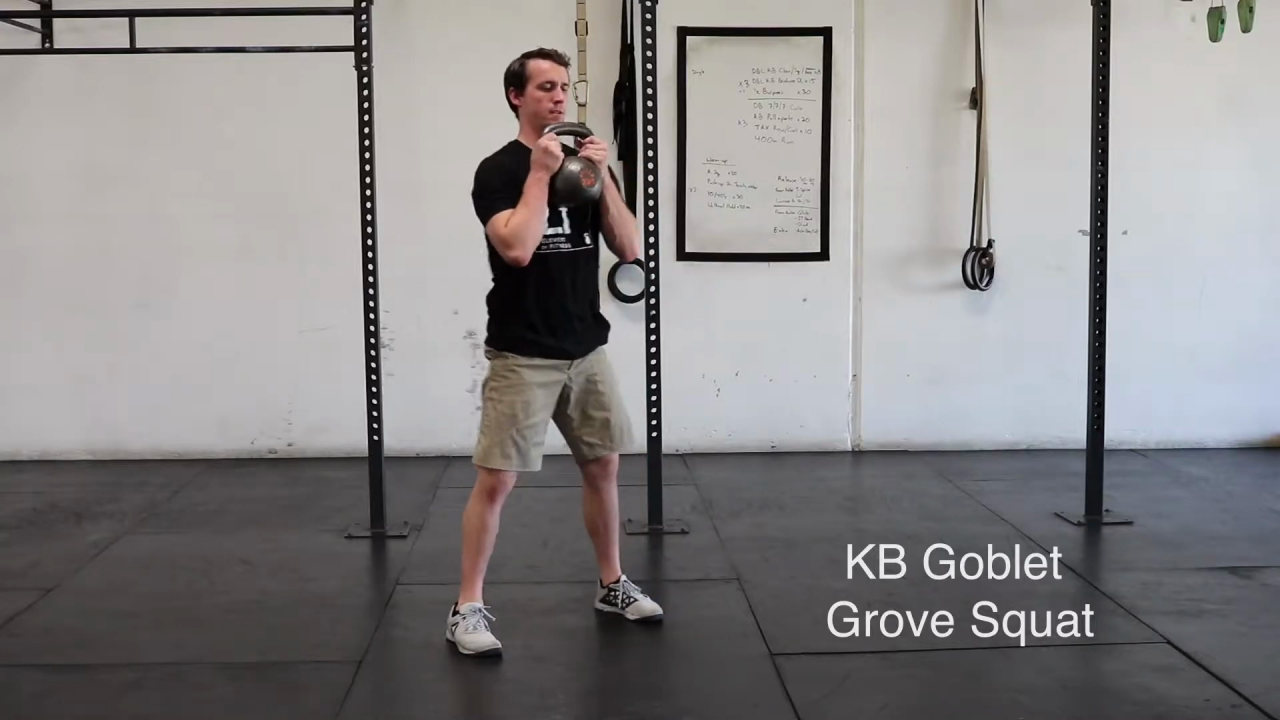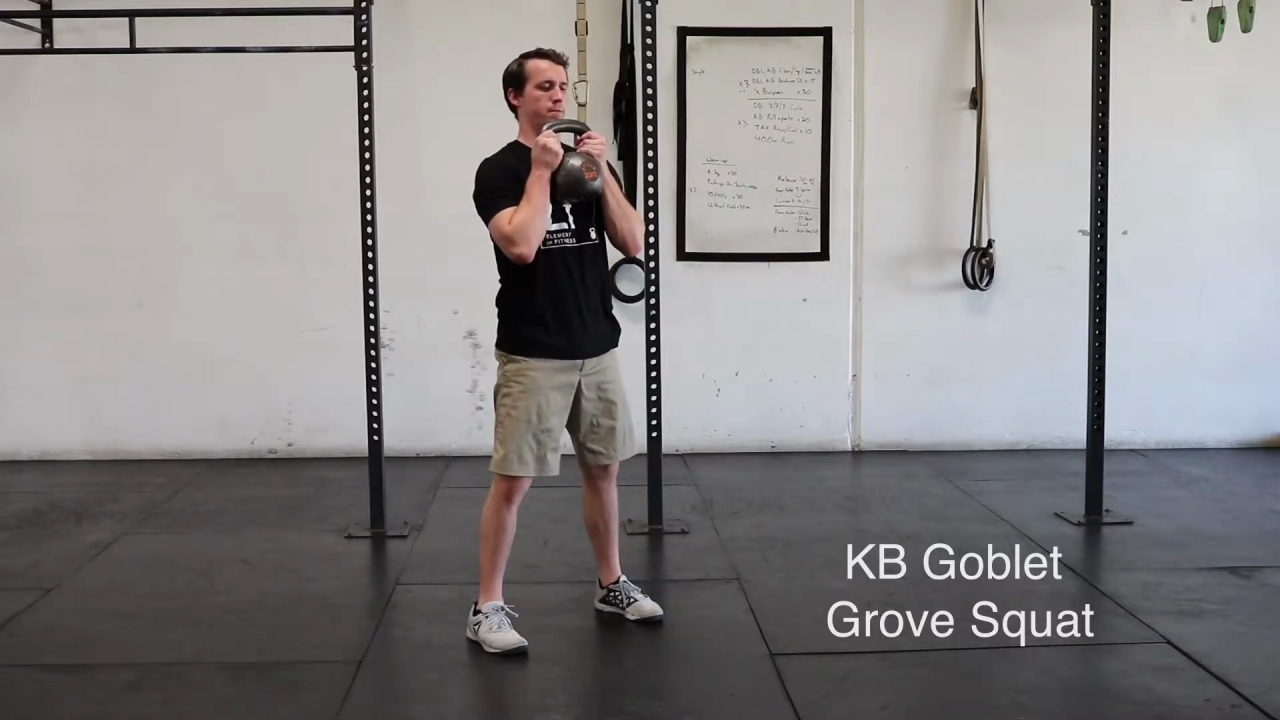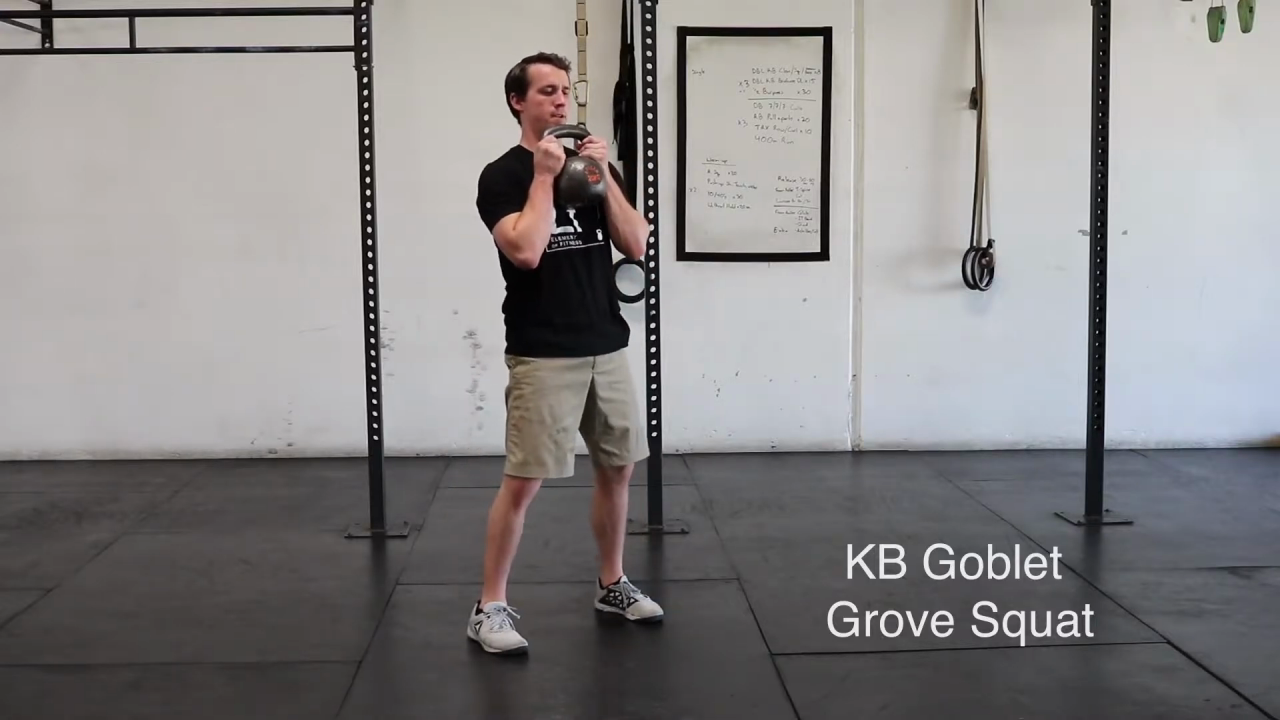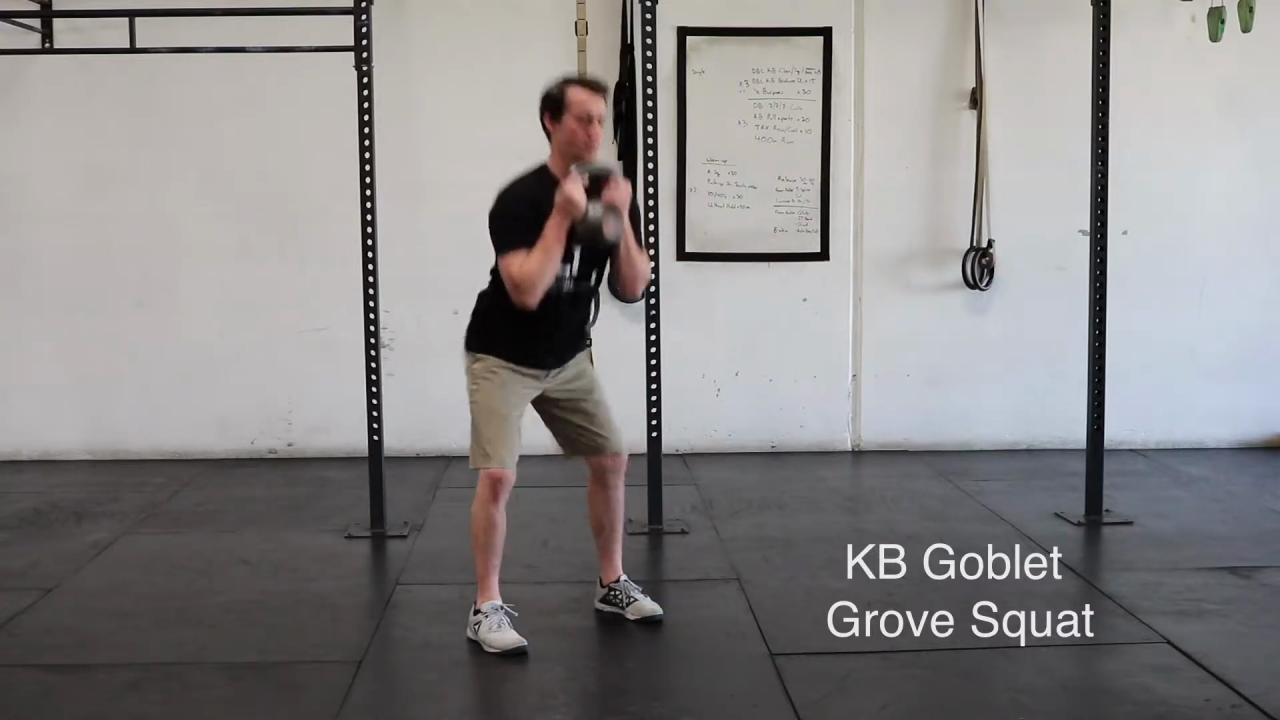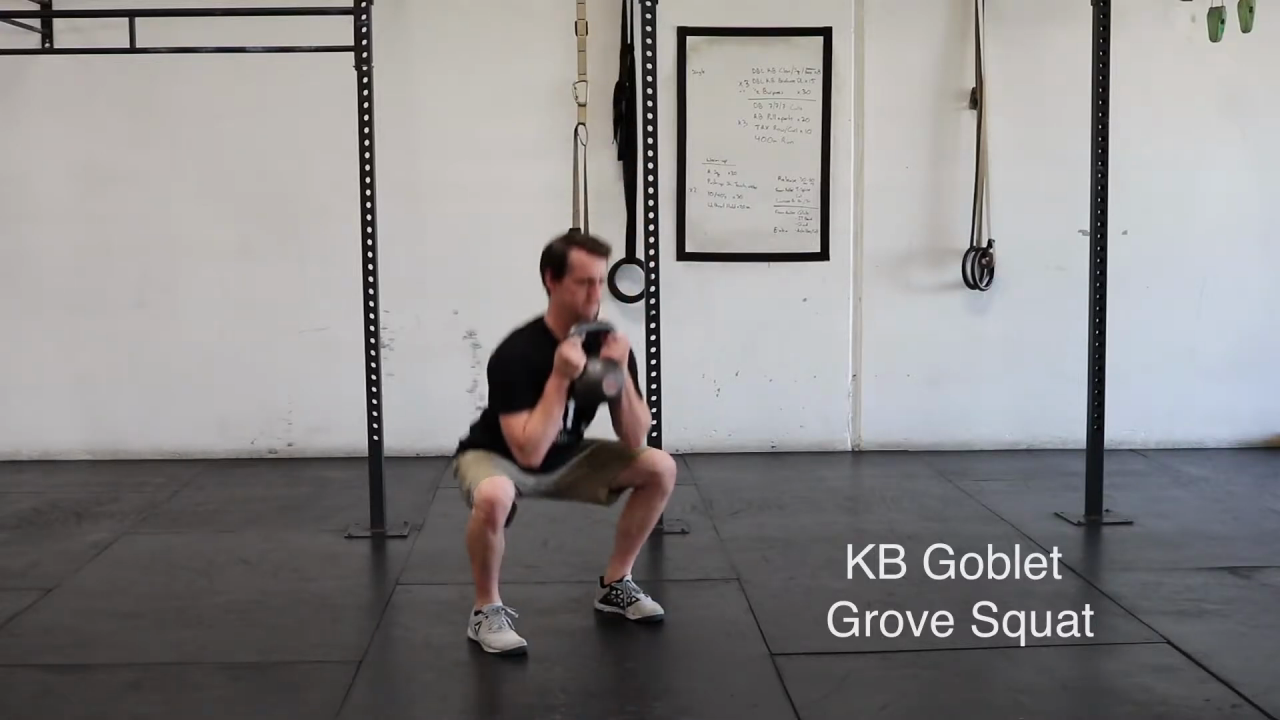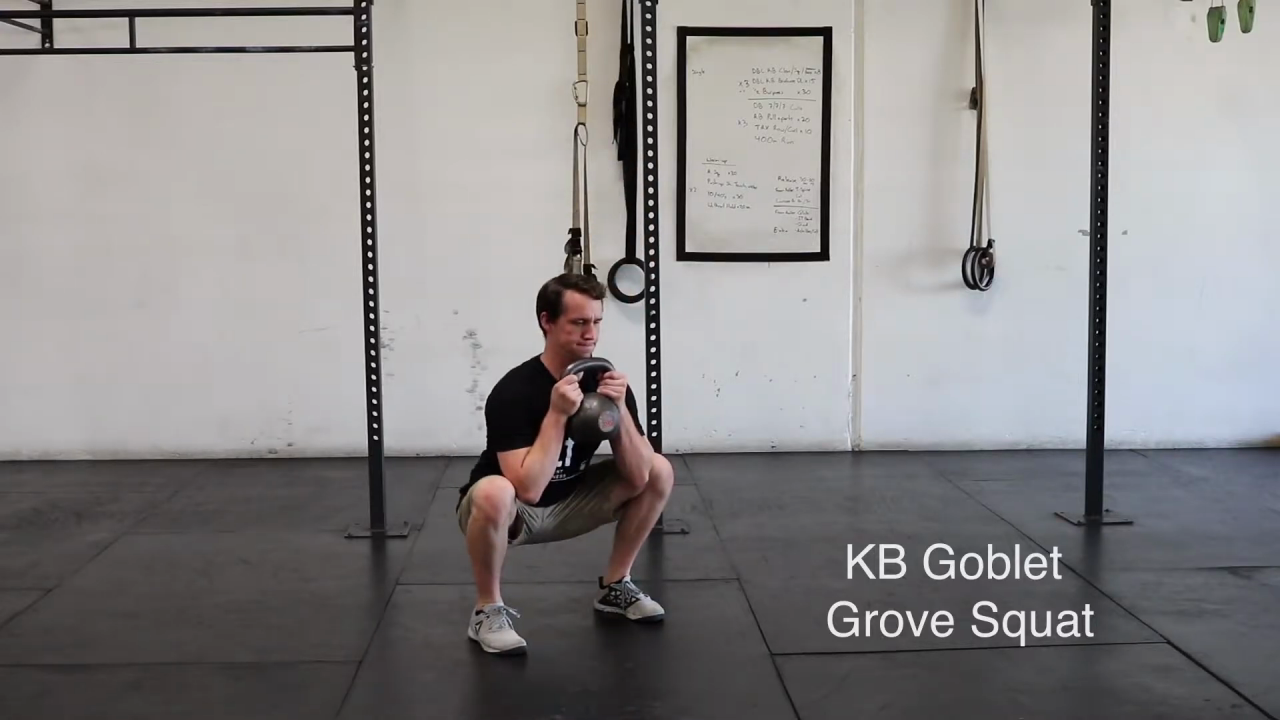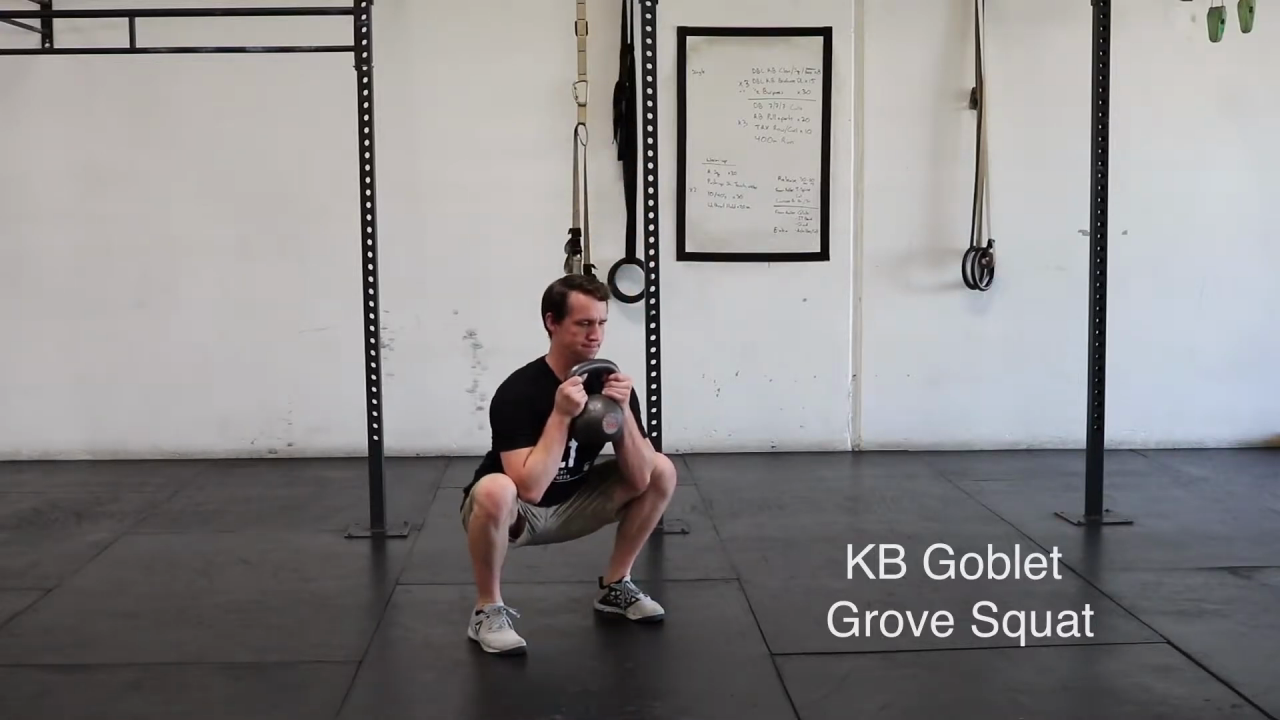
dt=0.4s
person 1, frame 1
left shoulder: (586, 164)
right shoulder: (498, 170)
left elbow: (629, 248)
right elbow: (517, 249)
left wrist: (602, 176)
right wrist: (540, 173)
left hip: (586, 349)
right hip: (523, 355)
left knee: (603, 468)
right knee: (496, 481)
left ankle: (611, 584)
right ankle: (467, 607)
person 1, frame 2
left shoulder: (591, 161)
right shoulder: (500, 170)
left elbow: (633, 242)
right elbow: (520, 246)
left wrist: (602, 172)
right wrist: (542, 170)
left hip: (597, 349)
right hip: (533, 356)
left knee: (603, 471)
right knee: (511, 484)
left ankle: (611, 584)
right ankle: (487, 607)
person 1, frame 3
left shoulder: (596, 164)
right shoulder: (503, 175)
left elbow: (636, 245)
right elbow: (525, 251)
left wrist: (603, 175)
right wrist: (544, 176)
left hip: (608, 349)
right hip: (543, 356)
left knee: (617, 471)
right knee: (522, 483)
left ankle: (612, 584)
right ankle: (489, 607)
person 1, frame 4
left shoulder: (611, 195)
right shoulder: (520, 198)
left elbow: (632, 289)
right elbow: (525, 293)
left wrist: (620, 219)
right wrist: (562, 218)
left hip: (567, 358)
right hip: (504, 358)
left knee: (612, 461)
right knee: (497, 478)
left ankle: (611, 583)
right ankle: (486, 606)
person 1, frame 5
left shoulder: (608, 343)
right shoulder: (517, 353)
left elbow: (633, 436)
right elbow: (528, 453)
left wrist: (619, 373)
right wrist: (561, 378)
left hip: (566, 456)
right hip: (497, 457)
left knee: (660, 470)
right knee: (495, 497)
left ankle: (614, 584)
right ankle: (487, 610)
person 1, frame 6
left shoulder: (607, 382)
right shoulder: (514, 392)
left elbow: (637, 476)
right elbow: (528, 489)
left wrist: (619, 408)
right wrist: (557, 414)
left hip: (567, 500)
right hip: (510, 509)
left knee: (659, 473)
right knee: (495, 492)
left ankle: (615, 585)
right ankle: (488, 610)
person 1, frame 7
left shoulder: (611, 383)
right shoulder: (519, 392)
left elbow: (639, 479)
right elbow: (530, 489)
left wrist: (623, 410)
right wrist: (561, 415)
left hip: (570, 502)
right hip: (514, 510)
left knee: (662, 472)
right knee: (496, 490)
left ankle: (615, 585)
right ankle: (488, 609)
